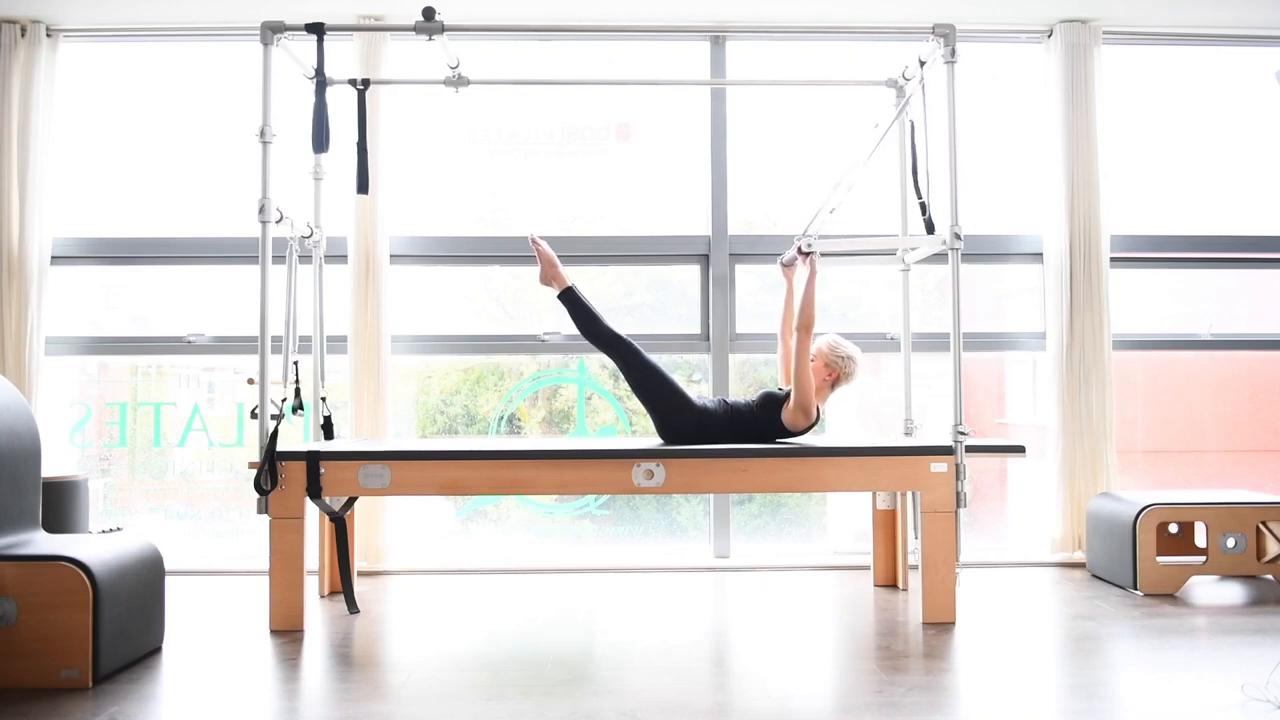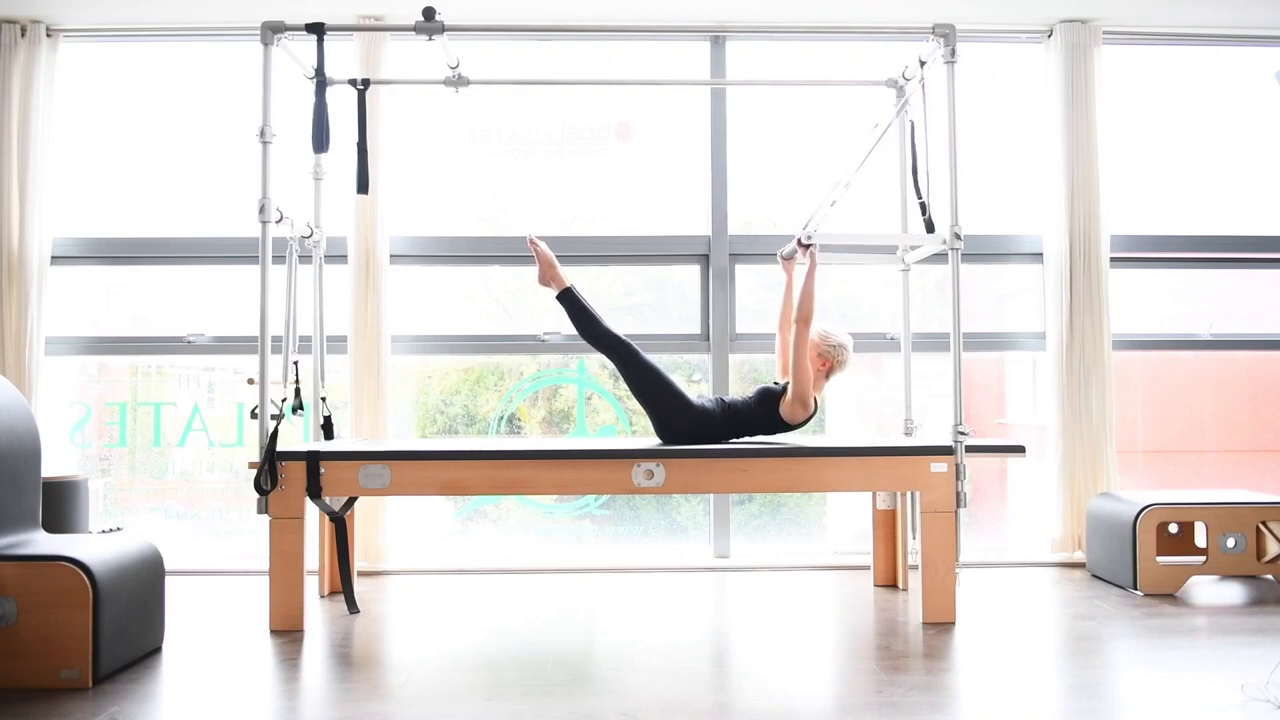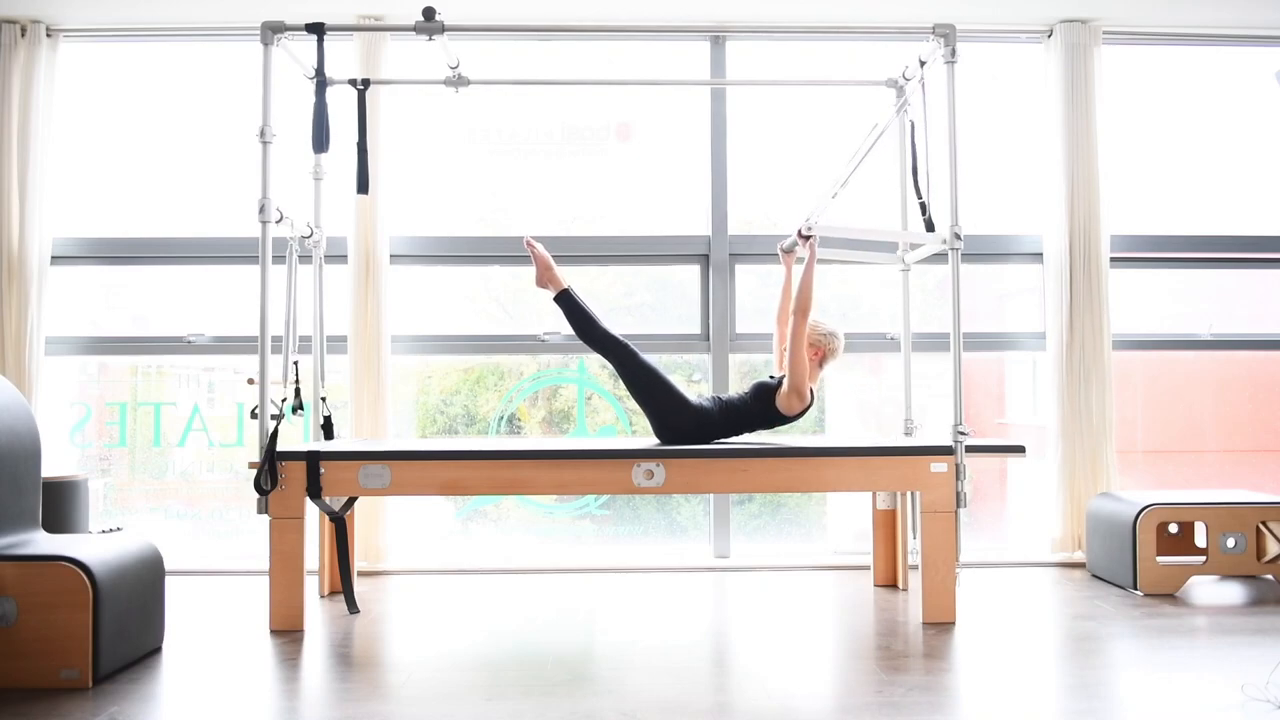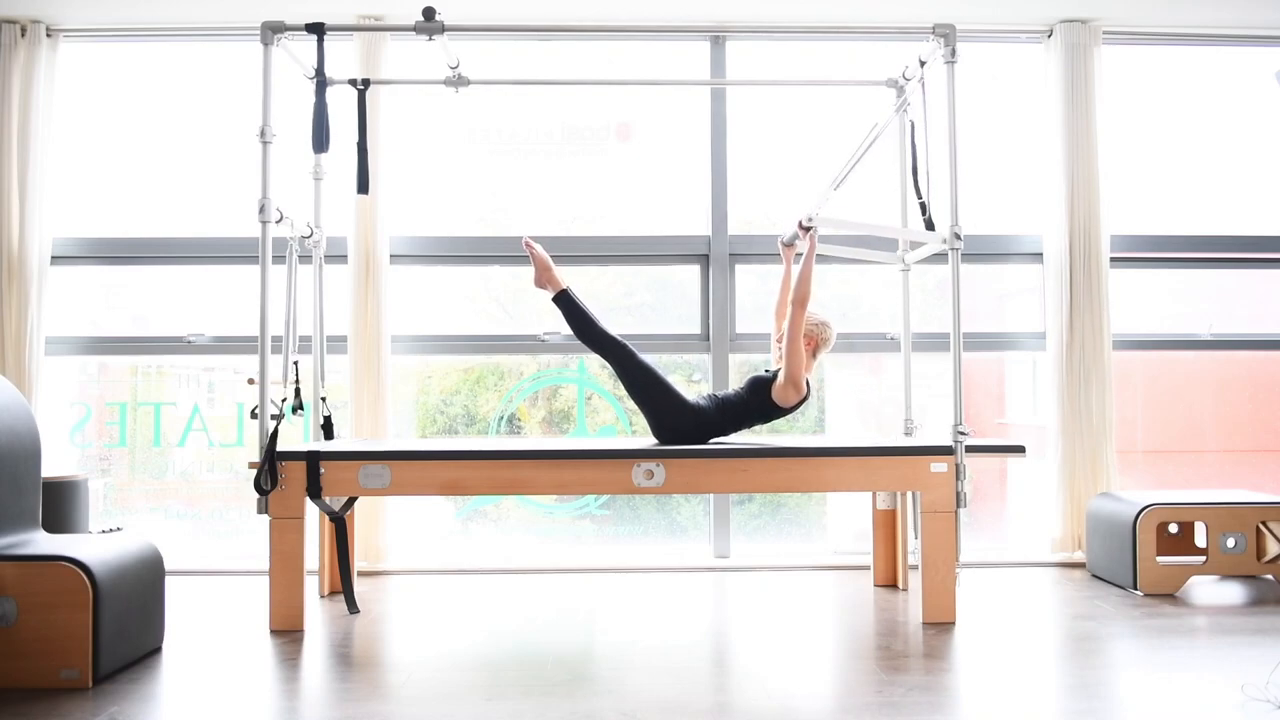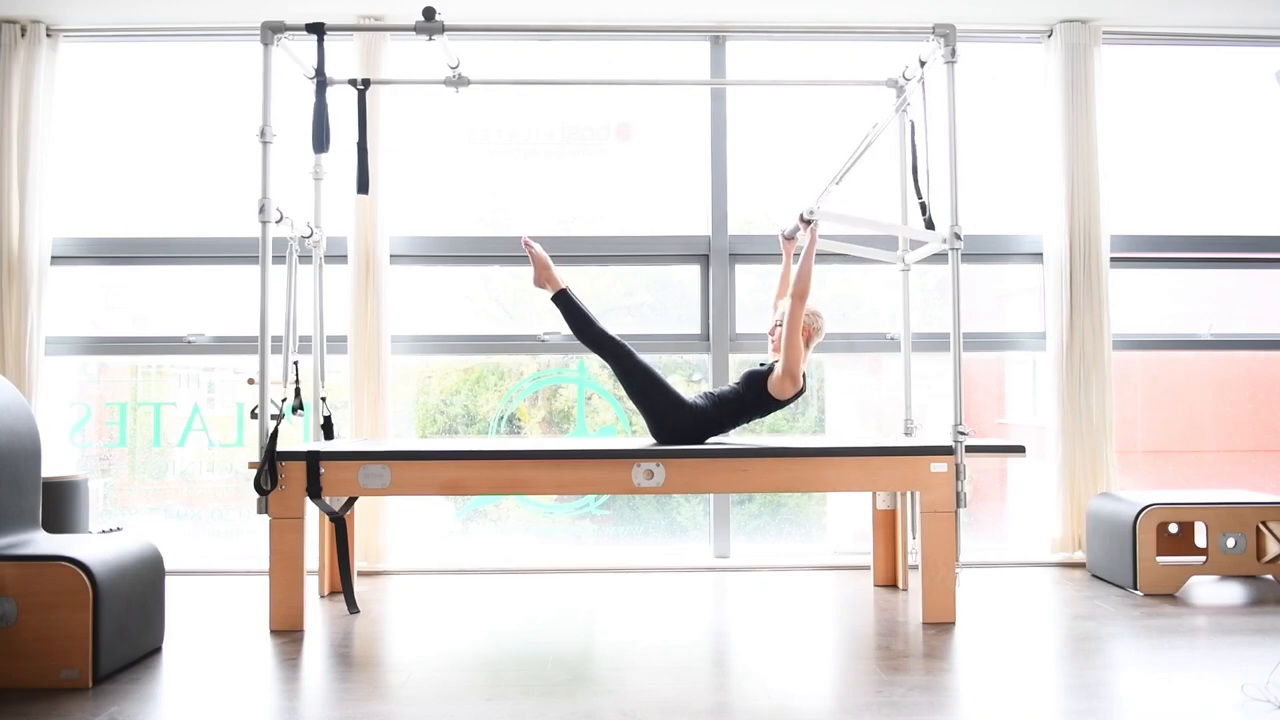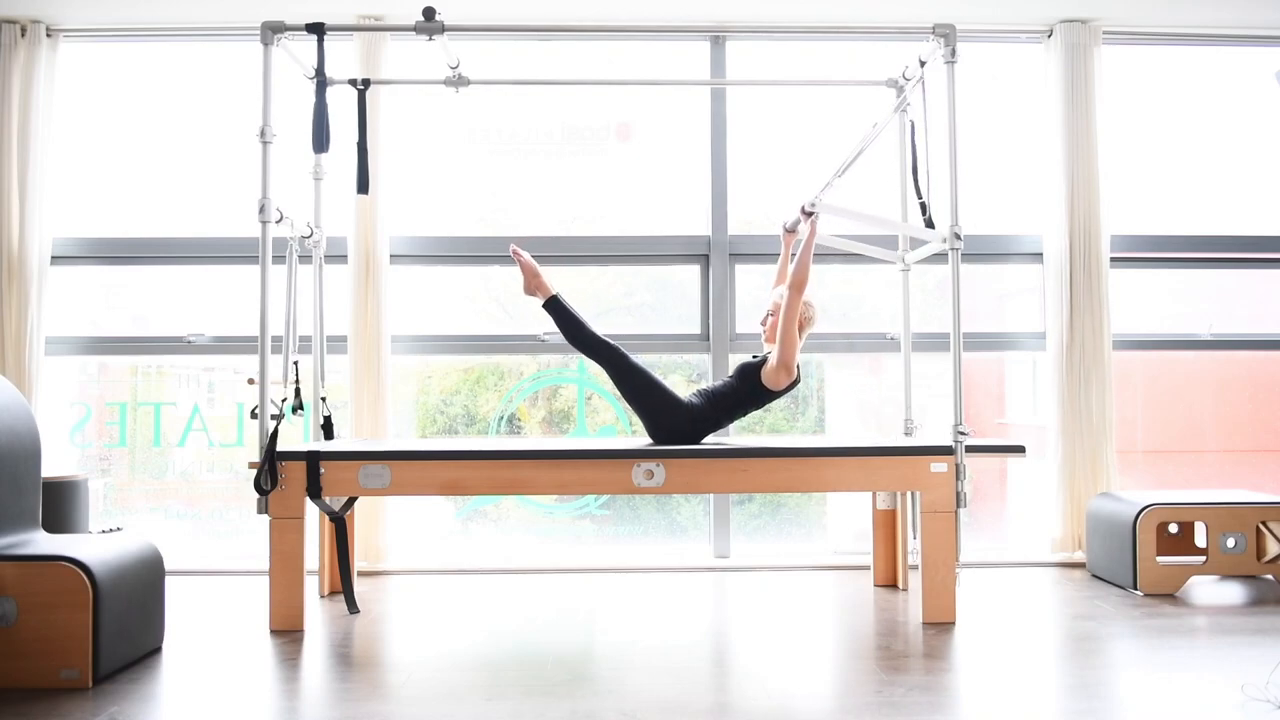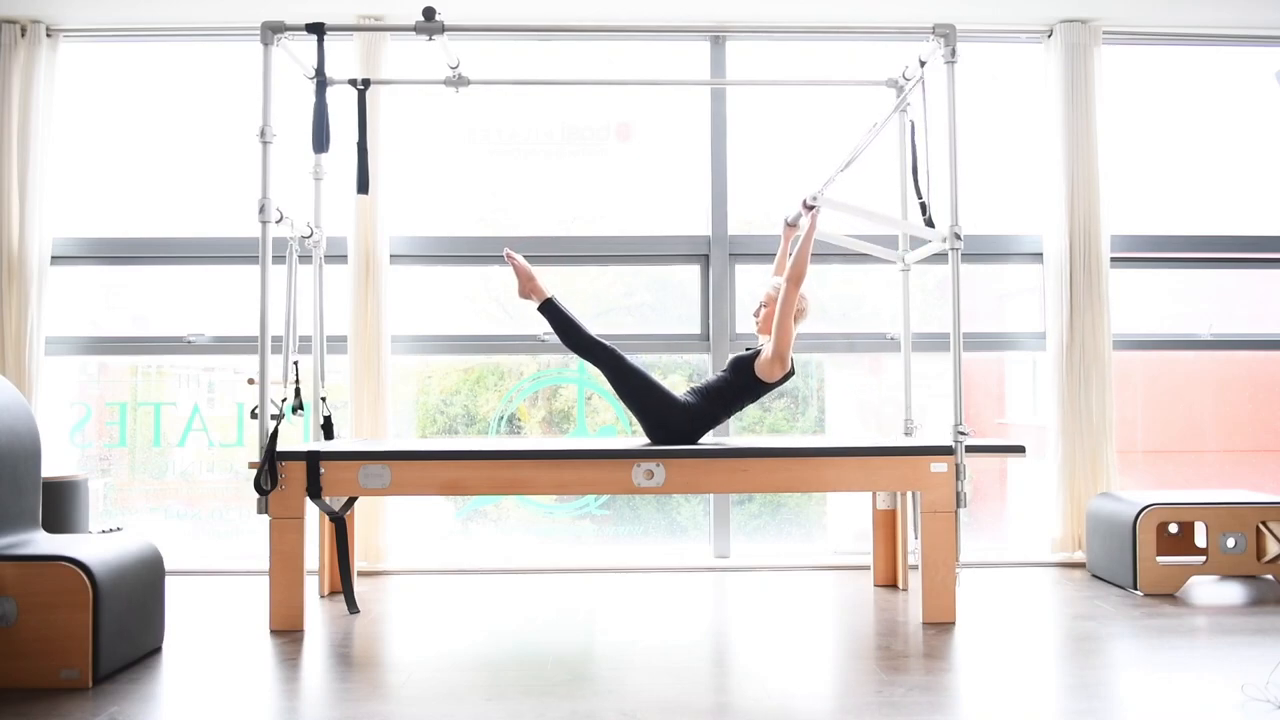
dt=0.4s
person 1, frame 1
left shoulder: (804, 410)
right shoulder: (794, 400)
left elbow: (803, 332)
right elbow: (787, 336)
left wrist: (811, 276)
right wrist: (790, 282)
left hip: (693, 426)
right hip: (694, 423)
left knee: (623, 348)
left ankle: (560, 281)
person 1, frame 2
left shoulder: (802, 403)
right shoulder: (790, 393)
left elbow: (801, 326)
right elbow: (785, 330)
left wrist: (811, 268)
right wrist: (789, 275)
left hip: (691, 426)
right hip: (692, 423)
left knee: (622, 348)
left ankle: (559, 281)
person 1, frame 3
left shoulder: (798, 394)
right shoulder: (786, 386)
left elbow: (800, 316)
right elbow: (783, 323)
left wrist: (810, 260)
right wrist: (788, 268)
left hip: (690, 425)
right hip: (690, 424)
left knee: (619, 349)
left ankle: (556, 282)
person 1, frame 4
left shoulder: (794, 385)
right shoulder: (783, 378)
left elbow: (799, 308)
right elbow: (783, 312)
left wrist: (810, 251)
right wrist: (788, 262)
left hip: (687, 425)
right hip: (687, 425)
left knee: (618, 350)
left ankle: (555, 283)
person 1, frame 5
left shoulder: (790, 377)
right shoulder: (779, 370)
left elbow: (798, 300)
right elbow: (782, 305)
left wrist: (810, 243)
right wrist: (787, 254)
left hip: (684, 424)
right hip: (685, 425)
left knee: (617, 350)
left ankle: (555, 283)
person 1, frame 6
left shoulder: (784, 367)
right shoulder: (772, 361)
left elbow: (796, 292)
right elbow: (781, 296)
left wrist: (810, 235)
right wrist: (786, 247)
left hip: (681, 424)
right hip: (682, 426)
left knee: (611, 353)
left ankle: (544, 289)
person 1, frame 7
left shoulder: (777, 359)
right shoulder: (766, 355)
left elbow: (792, 284)
right elbow: (779, 287)
left wrist: (809, 229)
right wrist: (786, 239)
left hip: (678, 424)
right hip: (679, 425)
left knee: (606, 354)
left ankle: (537, 291)
